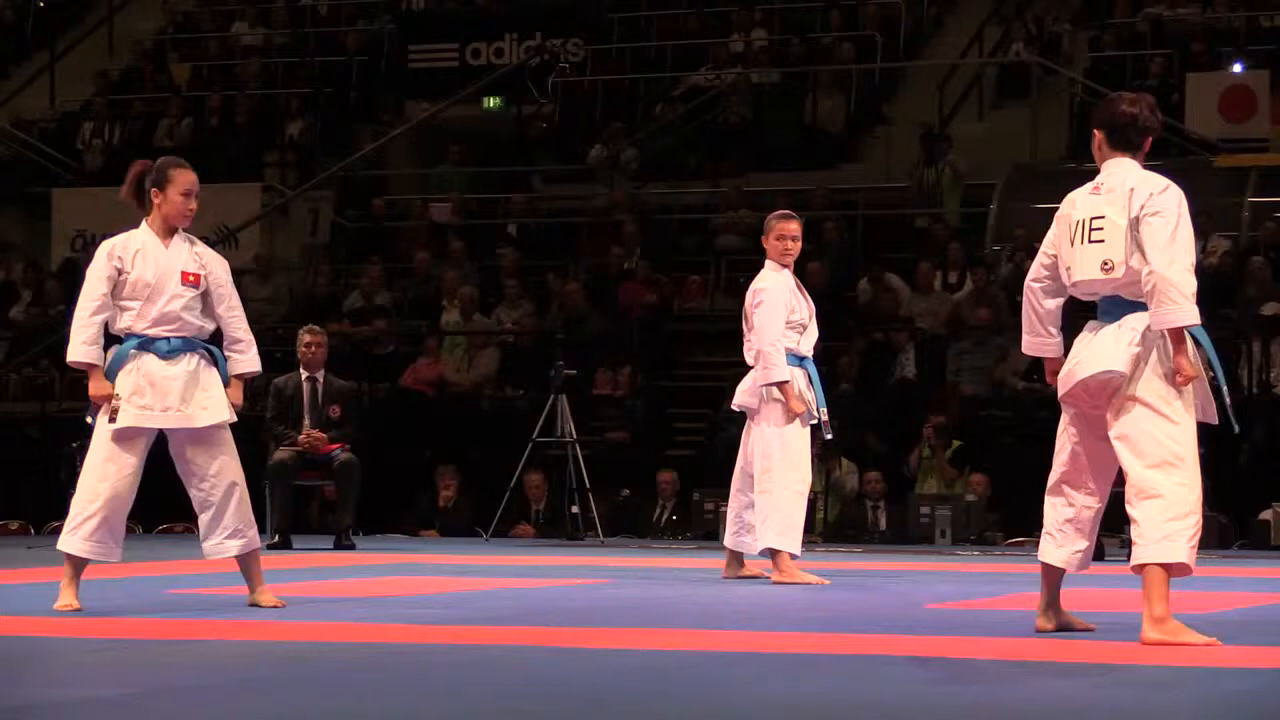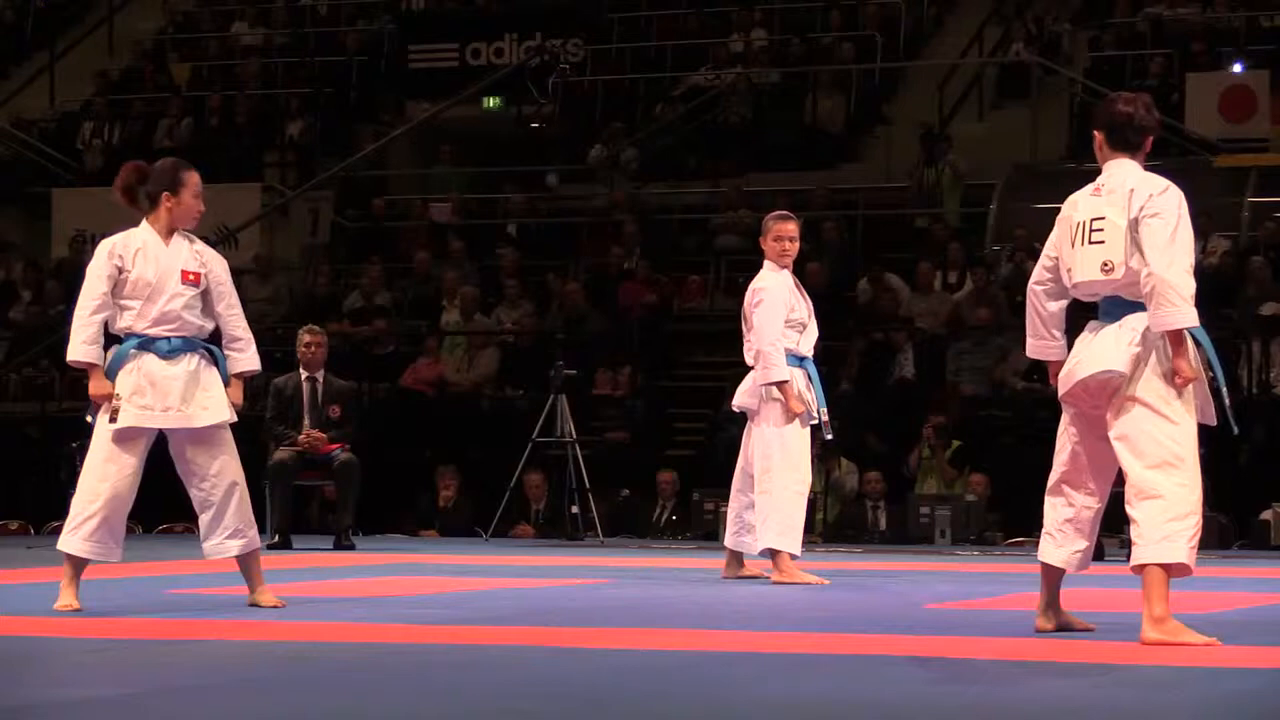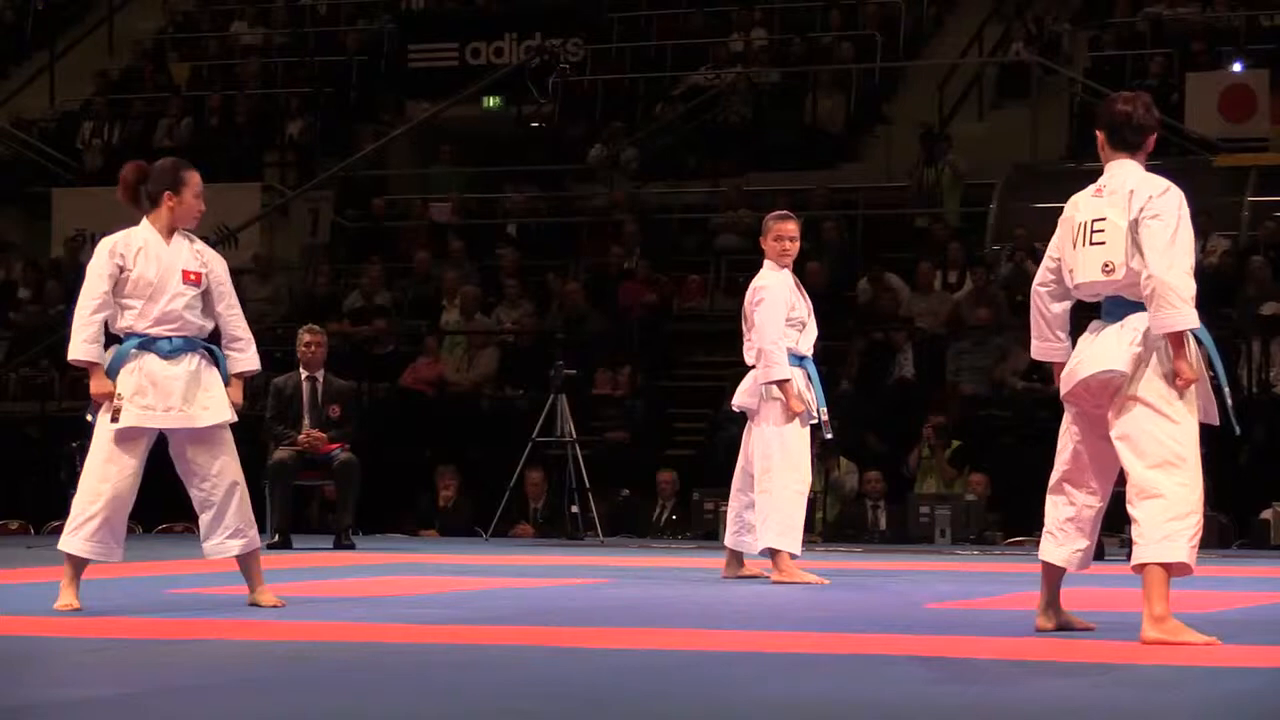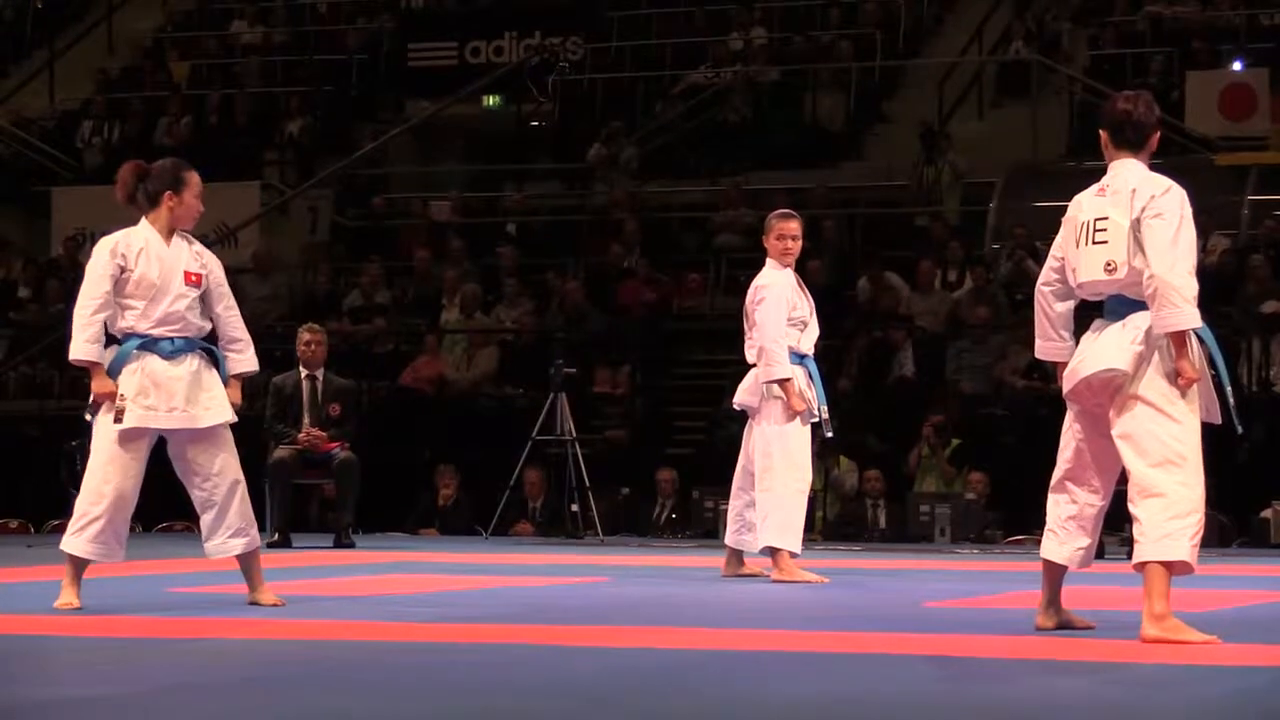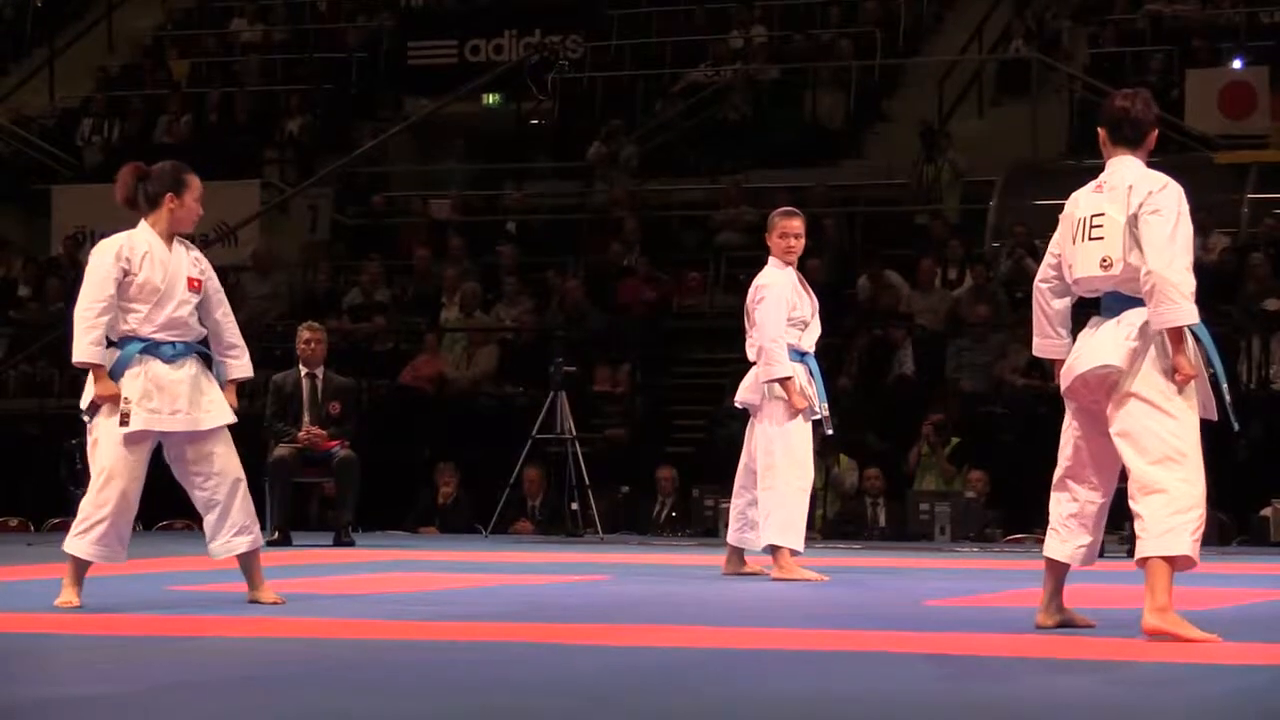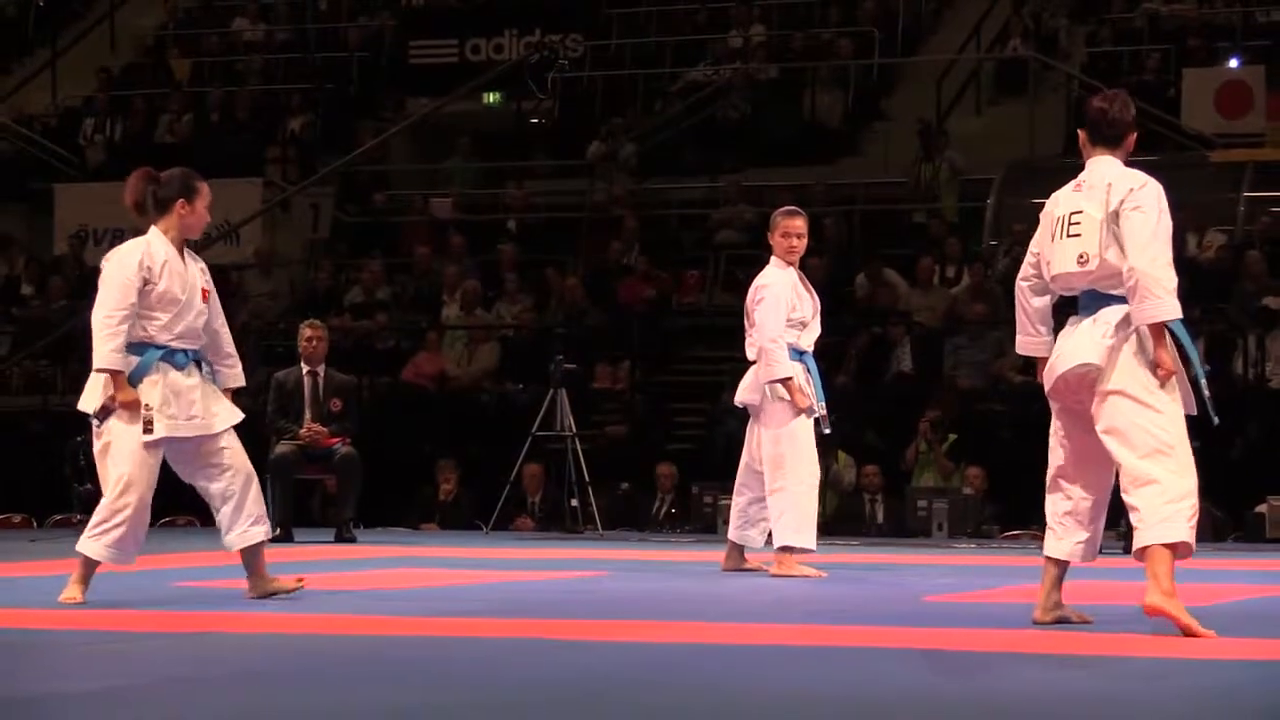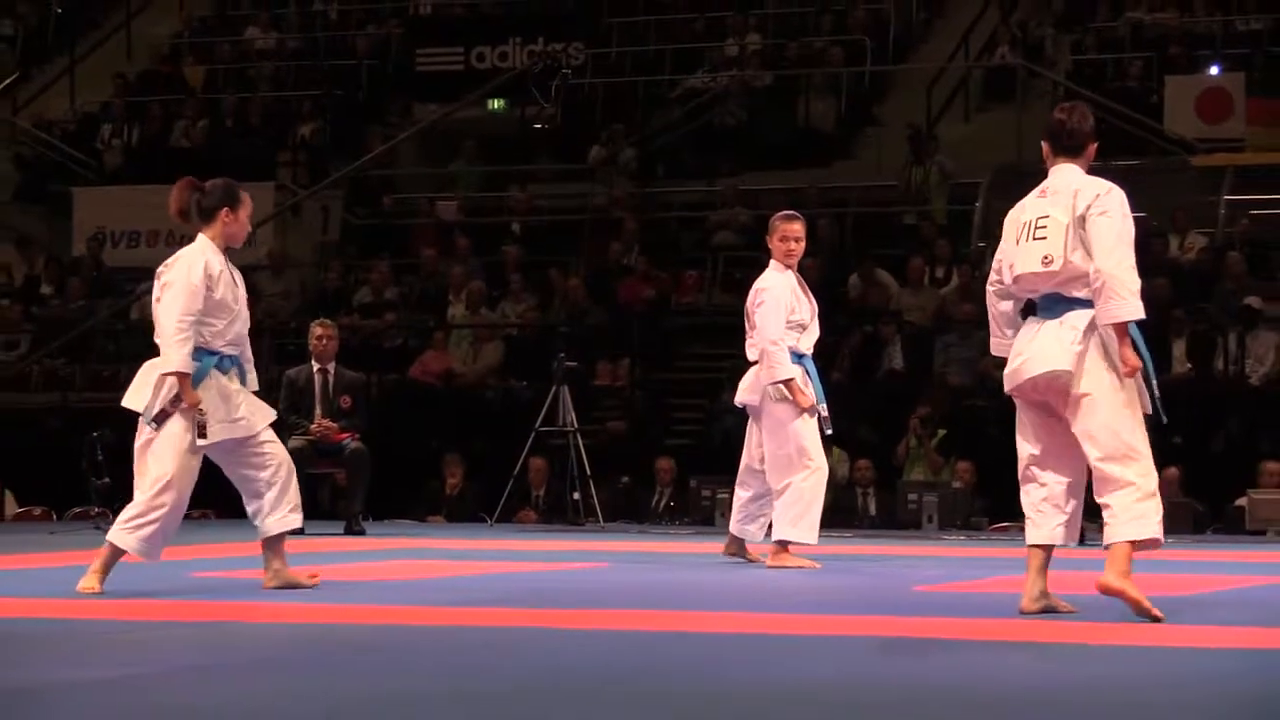
dt=0.3s
person 1, frame 1
left shoulder: (1075, 201)
right shoulder: (1157, 191)
left elbow: (1040, 281)
right elbow: (1168, 273)
left wrist: (1050, 352)
right wrist: (1180, 348)
left hip: (1094, 347)
right hip: (1142, 345)
left knee: (1075, 481)
right knee: (1165, 477)
left ankle: (1050, 606)
right ankle: (1158, 616)
person 1, frame 2
left shoulder: (1076, 203)
right shoulder: (1157, 192)
left elbow: (1043, 284)
right elbow: (1167, 274)
left wrist: (1054, 356)
right wrist: (1179, 349)
left hip: (1094, 348)
right hip: (1142, 347)
left knee: (1075, 481)
right knee: (1165, 478)
left ankle: (1049, 606)
right ankle: (1157, 616)
person 1, frame 3
left shoulder: (1078, 203)
right shoulder: (1157, 193)
left elbow: (1047, 286)
right elbow: (1166, 277)
left wrist: (1057, 358)
right wrist: (1179, 351)
left hip: (1095, 348)
right hip: (1143, 348)
left knee: (1077, 481)
right knee: (1167, 478)
left ankle: (1050, 605)
right ankle: (1158, 616)
person 1, frame 4
left shoulder: (1082, 202)
right shoulder: (1160, 192)
left elbow: (1051, 286)
right elbow: (1167, 277)
left wrist: (1061, 357)
right wrist: (1181, 351)
left hip: (1099, 349)
right hip: (1146, 346)
left knee: (1078, 479)
right knee: (1168, 478)
left ankle: (1050, 604)
right ankle: (1157, 614)
person 1, frame 5
left shoulder: (1080, 199)
right shoulder: (1157, 188)
left elbow: (1050, 283)
right elbow: (1166, 272)
left wrist: (1059, 355)
right wrist: (1179, 346)
left hip: (1095, 344)
right hip: (1142, 342)
left knee: (1081, 477)
right knee: (1168, 473)
left ankle: (1052, 601)
right ankle: (1160, 606)
person 1, frame 6
left shoulder: (1060, 200)
right shoulder: (1136, 186)
left elbow: (1030, 282)
right elbow: (1148, 269)
left wrist: (1042, 354)
right wrist: (1160, 341)
left hip: (1076, 341)
right hip: (1123, 338)
left knee: (1075, 476)
right knee: (1159, 463)
left ankle: (1049, 598)
right ankle: (1161, 587)
person 1, frame 7
left shoulder: (1022, 208)
right shoulder: (1101, 194)
left elbow: (1000, 288)
right elbow: (1113, 271)
left wrist: (1011, 349)
right wrist: (1124, 340)
left hip: (1034, 344)
right hip: (1084, 340)
left knee: (1046, 469)
right knee: (1123, 462)
left ankle: (1035, 585)
right ankle: (1117, 572)
person 2, frame 1
left shoulder: (205, 258)
right shoulder: (117, 250)
left elbow: (233, 321)
right elbow: (91, 313)
left wrist: (236, 380)
right wrist: (96, 374)
left hip: (194, 378)
right hip: (134, 375)
left knee: (223, 478)
right knee: (105, 480)
left ankle: (256, 585)
right ankle: (69, 584)
person 2, frame 2
left shoulder: (204, 256)
right shoulder: (117, 248)
left elbow: (231, 319)
right elbow: (91, 311)
left wrist: (235, 380)
right wrist: (95, 373)
left hip: (195, 377)
right hip: (134, 374)
left knee: (223, 477)
right knee: (105, 480)
left ankle: (256, 585)
right ankle: (69, 584)
person 2, frame 3
left shoulder: (204, 256)
right shoulder: (119, 247)
left elbow: (231, 319)
right elbow: (91, 310)
left wrist: (236, 378)
right wrist: (96, 371)
left hip: (195, 377)
right hip: (135, 374)
left knee: (223, 478)
right knee: (106, 479)
left ankle: (256, 585)
right ankle: (70, 584)
person 2, frame 4
left shoulder: (200, 257)
right shoulder: (118, 246)
left elbow: (228, 319)
right elbow: (91, 310)
left wrist: (234, 380)
right wrist: (98, 372)
left hip: (194, 376)
right hip: (134, 374)
left knee: (223, 477)
right knee: (108, 481)
left ankle: (256, 584)
right ankle: (71, 584)
person 2, frame 5
left shoulder: (194, 260)
right shoulder: (118, 249)
left elbow: (221, 323)
right elbow: (91, 314)
left wrist: (230, 382)
right wrist: (101, 375)
left hip: (189, 381)
right hip: (131, 378)
left knee: (223, 478)
right knee: (114, 485)
left ankle: (256, 583)
right ankle: (72, 585)
person 2, frame 6
left shoulder: (196, 267)
right shoulder: (133, 256)
left elbow: (216, 331)
right elbow: (109, 320)
left wrist: (227, 388)
right wrist: (119, 382)
left hip: (189, 386)
right hip: (140, 385)
left knee: (234, 473)
right knee: (129, 490)
left ankle: (259, 577)
right ankle: (78, 582)
person 2, frame 7
left shoulder: (226, 269)
right shoulder: (192, 262)
right elbow: (174, 326)
left wrist: (240, 384)
right wrist: (183, 383)
left hip: (225, 390)
right hip: (190, 388)
left knee: (271, 470)
right knee: (160, 487)
left ankle: (276, 567)
right ankle: (98, 569)
person 3, frame 1
left shoulder: (786, 282)
right shoulder: (772, 285)
right elbow: (768, 345)
right wrist: (789, 395)
left hip: (778, 385)
right hip: (778, 385)
left knee: (754, 474)
right knee: (783, 472)
left ankle: (735, 560)
right ankle: (783, 564)
person 3, frame 2
left shoulder: (784, 282)
right shoulder: (770, 285)
right elbow: (767, 345)
left wrist: (792, 391)
right wrist: (788, 395)
left hip: (783, 385)
right hip: (778, 385)
left knee: (754, 475)
right knee: (784, 472)
left ankle: (735, 560)
right ankle: (782, 564)
person 3, frame 3
left shoulder: (783, 281)
right shoulder: (771, 284)
right elbow: (769, 343)
left wrist: (793, 391)
right wrist: (788, 394)
left hip: (781, 385)
right hip: (778, 385)
left knee: (754, 473)
right knee: (783, 471)
left ankle: (735, 559)
right ankle: (782, 563)
person 3, frame 4
left shoulder: (785, 280)
right shoulder: (773, 283)
right elbow: (771, 342)
left wrist: (795, 389)
right wrist: (790, 393)
left hip: (781, 384)
right hip: (779, 384)
left knee: (754, 473)
right knee: (785, 471)
left ankle: (735, 558)
right ankle: (782, 562)
person 3, frame 5
left shoulder: (790, 279)
right shoulder: (773, 281)
right elbow: (770, 341)
left wrist: (796, 388)
right wrist: (791, 390)
left hip: (785, 380)
right hip: (780, 381)
left knee: (758, 471)
right knee: (788, 469)
left ankle: (736, 556)
right ankle: (782, 560)
person 3, frame 6
left shoulder: (792, 279)
right shoulder: (774, 282)
right elbow: (770, 341)
left wrist: (797, 386)
right wrist: (793, 390)
left hip: (786, 380)
right hip: (780, 380)
left knee: (759, 469)
right knee: (795, 468)
left ankle: (736, 552)
right ankle: (784, 556)
person 3, frame 7
left shoulder: (792, 282)
right shoulder: (772, 285)
right elbow: (771, 344)
left wrist: (799, 386)
right wrist: (795, 390)
left hip: (783, 381)
right hip: (780, 382)
left knee: (761, 466)
right knee: (807, 465)
left ankle: (738, 538)
right ankle: (780, 549)
person 4, frame 1
left shoulder: (344, 388)
right shoulder: (281, 385)
left elbow: (350, 428)
right elbow: (273, 425)
left wrist: (327, 438)
right wrist: (297, 439)
left hip: (330, 447)
right hip: (294, 447)
left knee: (349, 461)
right knee: (279, 462)
left ankle: (343, 532)
right ankle: (281, 533)
person 4, frame 2
left shoulder: (344, 389)
right shoulder: (280, 385)
left elbow: (351, 428)
right elbow: (273, 425)
left wrist: (327, 438)
right wrist: (296, 439)
left hip: (329, 448)
right hip: (294, 447)
left knee: (349, 462)
right knee: (279, 462)
left ankle: (343, 532)
right ankle: (281, 533)
person 4, frame 3
left shoulder: (344, 388)
right shoulder: (280, 385)
left elbow: (350, 428)
right elbow: (273, 425)
left wrist: (327, 438)
right wrist: (296, 438)
left hip: (329, 447)
right hip: (294, 447)
left knee: (348, 461)
right knee: (279, 461)
left ankle: (343, 532)
right ankle: (281, 533)
person 4, frame 4
left shoulder: (344, 387)
right shoulder: (280, 384)
left elbow: (350, 427)
right elbow: (273, 424)
left wrist: (327, 436)
right wrist: (297, 437)
left hip: (329, 446)
right hip: (294, 446)
left knee: (348, 460)
right knee: (278, 460)
left ankle: (343, 531)
right ankle: (280, 531)
person 4, frame 5
left shoulder: (344, 385)
right shoulder: (280, 382)
left elbow: (349, 425)
right elbow: (273, 422)
left wrist: (327, 435)
right wrist: (296, 435)
left hip: (329, 444)
right hip: (294, 444)
left knee: (348, 459)
right knee: (278, 459)
left ankle: (343, 529)
right ankle: (280, 530)
person 4, frame 6
left shoulder: (345, 383)
right shoulder: (281, 379)
left elbow: (351, 423)
right elbow: (274, 420)
left wrist: (328, 432)
right wrist: (298, 432)
left hip: (330, 441)
right hip: (295, 441)
left knee: (349, 456)
right knee: (280, 456)
left ankle: (344, 525)
right ankle: (282, 526)
person 4, frame 7
left shoulder: (354, 380)
right shoulder: (293, 377)
left elbow: (360, 419)
right elbow: (285, 415)
left wrist: (338, 427)
right wrist: (309, 428)
left hip: (340, 436)
right hip: (306, 436)
left knee: (358, 451)
right knee: (292, 451)
left ankle: (353, 518)
